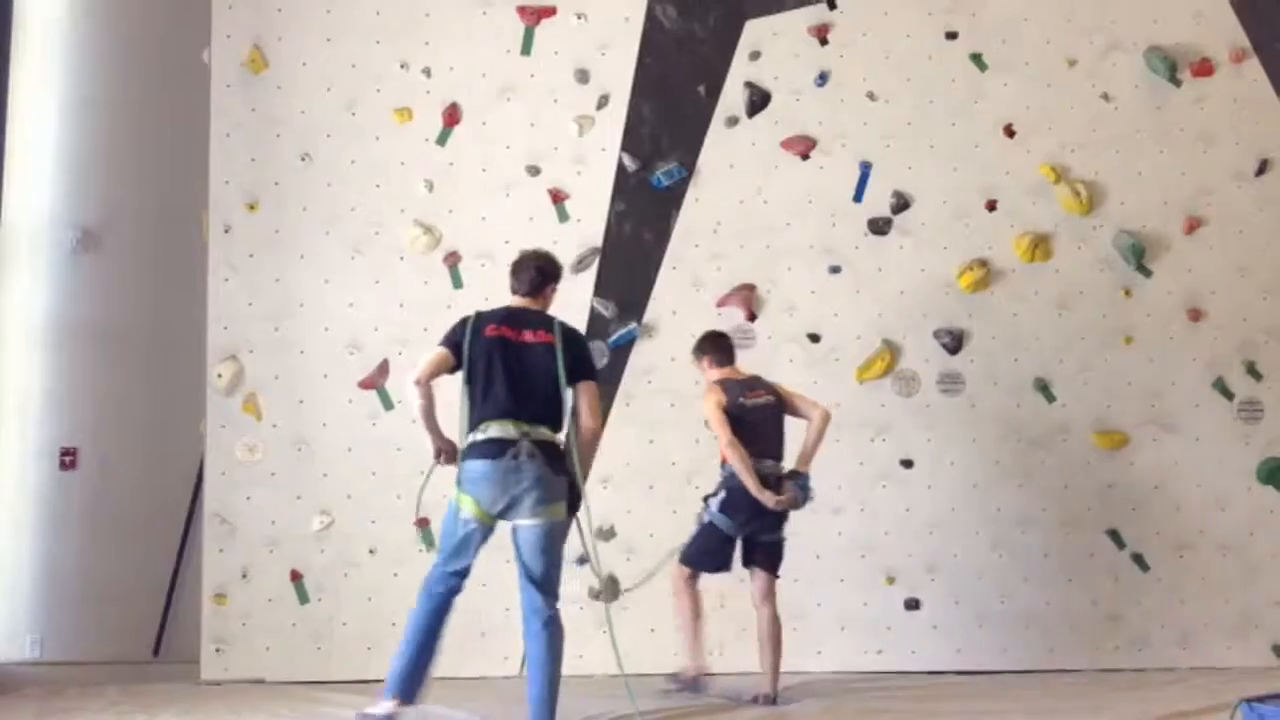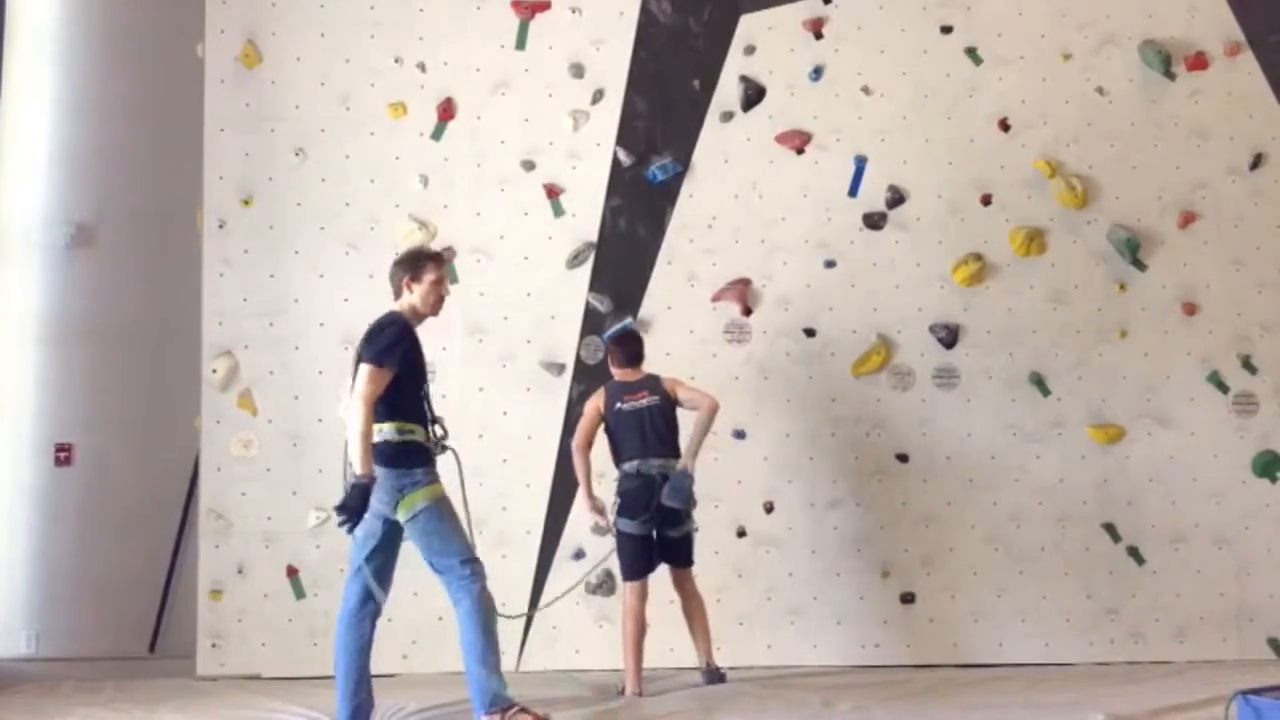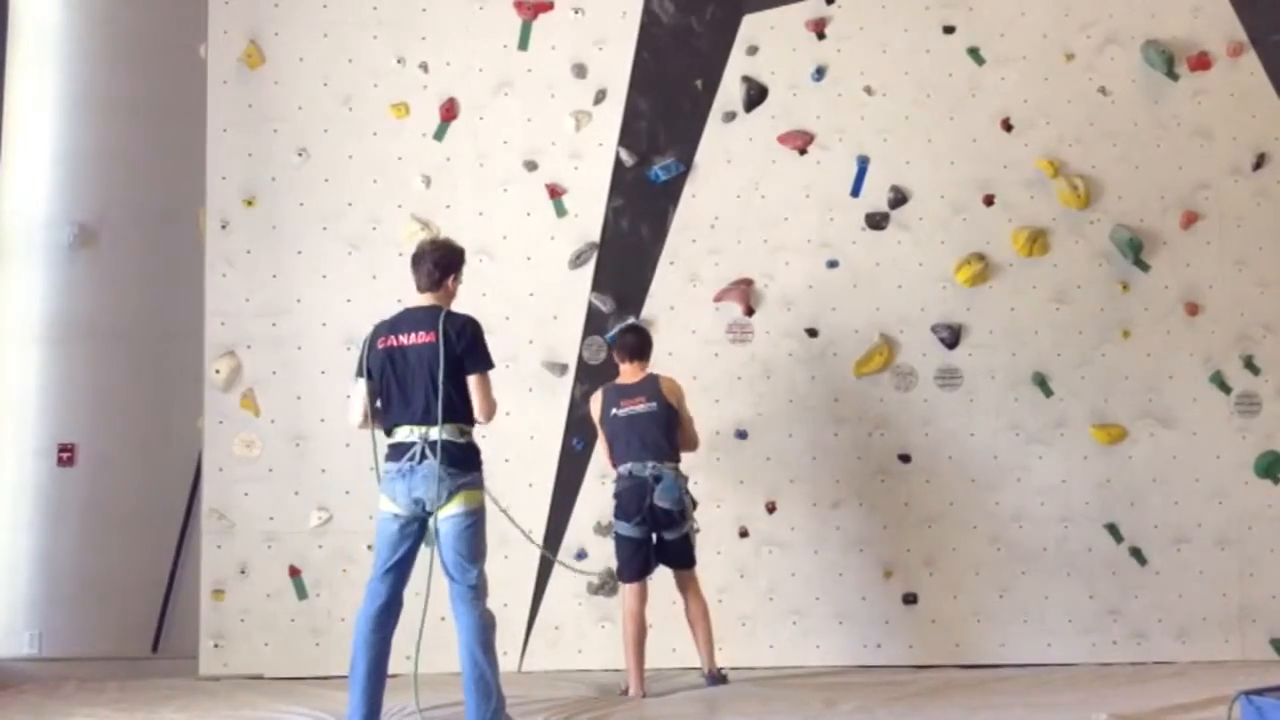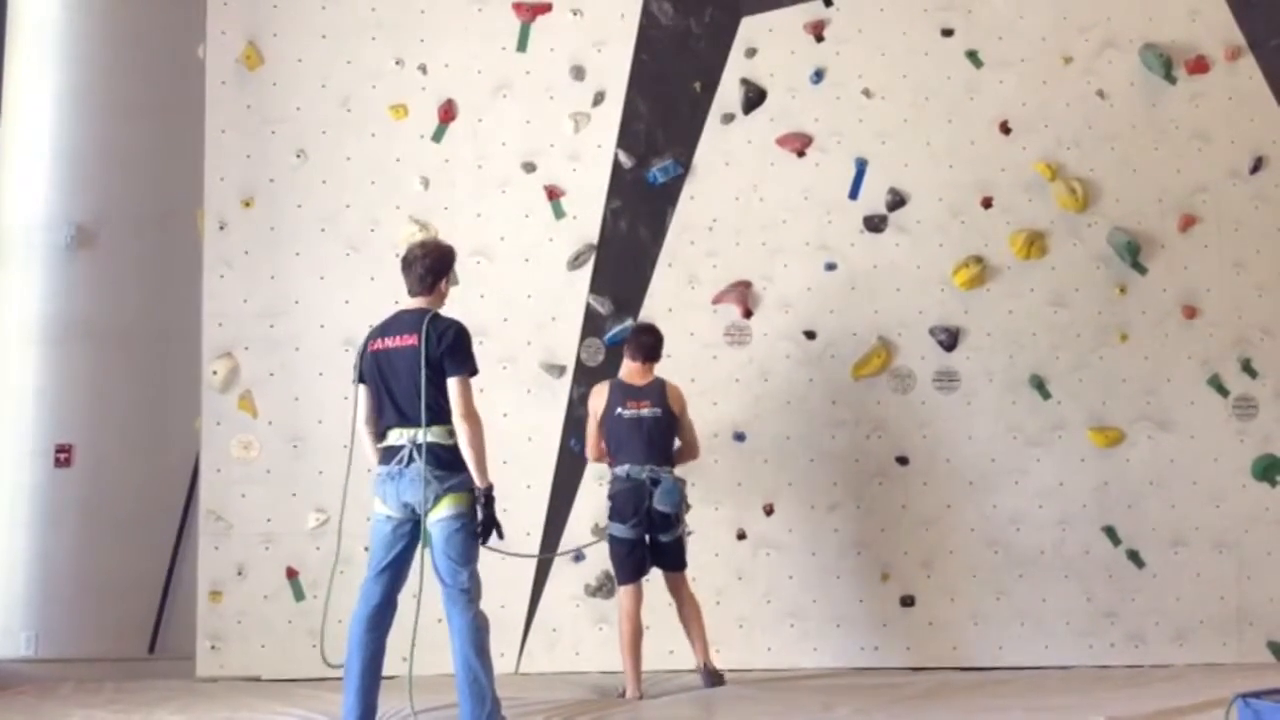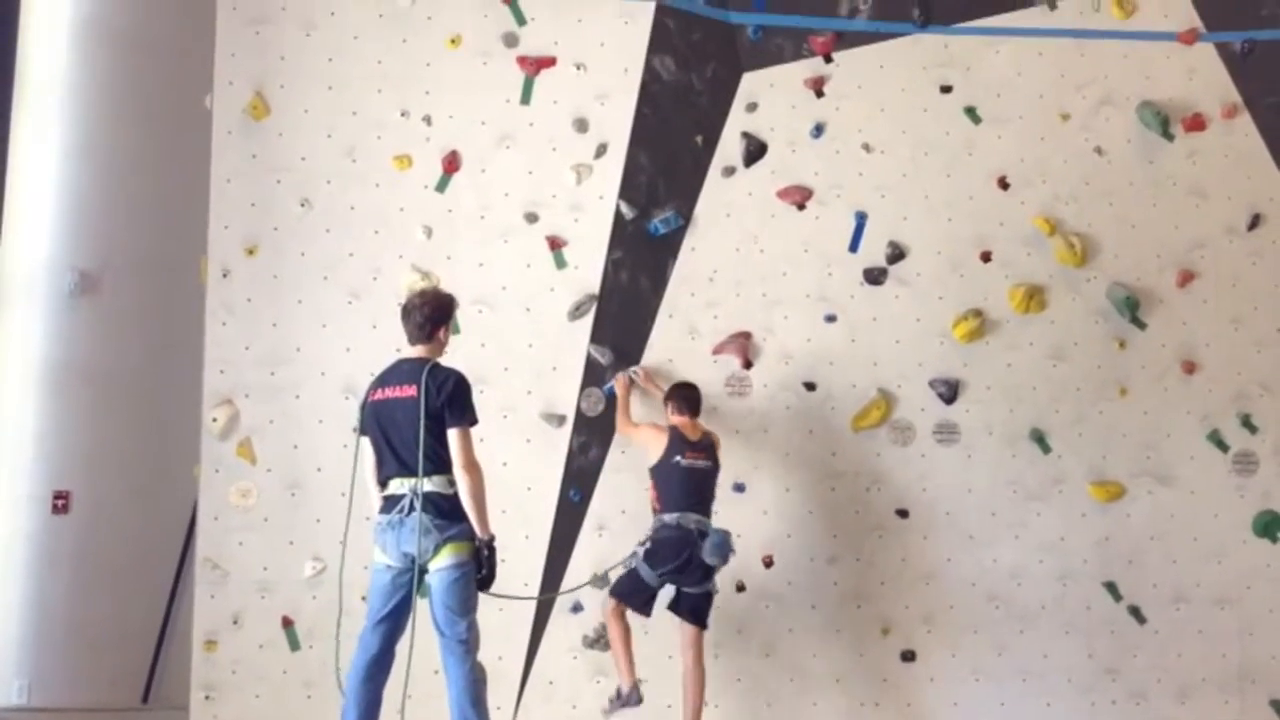
dt=1s
person 1, frame 1
left shoulder: (476, 325)
right shoulder: (567, 338)
left elbow: (421, 378)
right elbow: (590, 423)
left wrist: (436, 438)
right wrist: (576, 479)
left hip: (483, 466)
right hip: (543, 471)
left knee: (441, 583)
right knee: (540, 605)
person 1, frame 2
left shoulder: (382, 332)
right shoulder: (395, 329)
left elbow: (354, 406)
right elbow: (362, 400)
right wrist: (363, 475)
left hip: (381, 473)
right hip: (402, 470)
left knee: (361, 596)
right knee: (466, 578)
person 1, frame 3
left shoulder: (381, 334)
right shoulder: (462, 328)
left elbow: (360, 417)
right elbow: (483, 412)
left hip: (398, 471)
right hip: (452, 469)
left knee: (381, 593)
right knee: (468, 594)
person 1, frame 4
left shoulder: (376, 338)
right shoulder: (448, 332)
left elbow: (366, 421)
right elbow: (463, 416)
right wrist: (483, 486)
left hip: (391, 475)
right hip: (442, 474)
left knee: (375, 595)
right knee: (460, 597)
person 1, frame 5
left shoulder: (377, 387)
right shoulder: (447, 381)
left elbow: (371, 471)
right elbow: (464, 467)
right wrist: (485, 537)
left hip: (392, 523)
right hip: (442, 523)
left knee: (374, 643)
right knee: (458, 646)
person 2, frame 1
left shoulder: (712, 393)
right shoulder: (767, 388)
left elbow: (728, 441)
right elbow: (820, 415)
left wrist: (759, 492)
right wrist: (800, 466)
left hip: (736, 495)
right hip: (775, 494)
left knee: (684, 575)
right knee: (763, 598)
left ankle: (693, 667)
right ankle: (770, 689)
person 2, frame 2
left shoulder: (601, 397)
right shoulder: (665, 385)
left elbow: (579, 445)
right elbow: (709, 404)
left wrist: (587, 494)
right wrist: (689, 456)
left hip: (633, 492)
right hip: (672, 488)
left knee: (634, 593)
right knee: (684, 581)
left ankle: (633, 684)
right ankle: (708, 665)
person 2, frame 3
left shoulder: (600, 398)
right shoulder: (667, 387)
left elbow: (611, 458)
right elbow: (690, 443)
left hip: (630, 495)
right hip: (669, 491)
left knee: (633, 595)
right knee: (688, 583)
left ankle: (635, 685)
right ankle: (710, 668)
person 2, frame 4
left shoulder: (602, 393)
right shoulder: (671, 393)
left elbow: (593, 453)
right elbow: (690, 448)
left hip: (625, 495)
right hip: (665, 494)
left knee: (629, 595)
right knee: (678, 583)
left ankle: (633, 687)
right ankle: (706, 665)
person 2, frame 5
left shoulder: (659, 436)
right shoulder: (712, 443)
left elbow: (623, 426)
right elbow: (688, 417)
left wrist: (623, 393)
right wrist: (653, 387)
left hip: (668, 542)
right hip: (704, 547)
left knee: (614, 605)
right knee: (692, 645)
left ankle: (627, 686)
